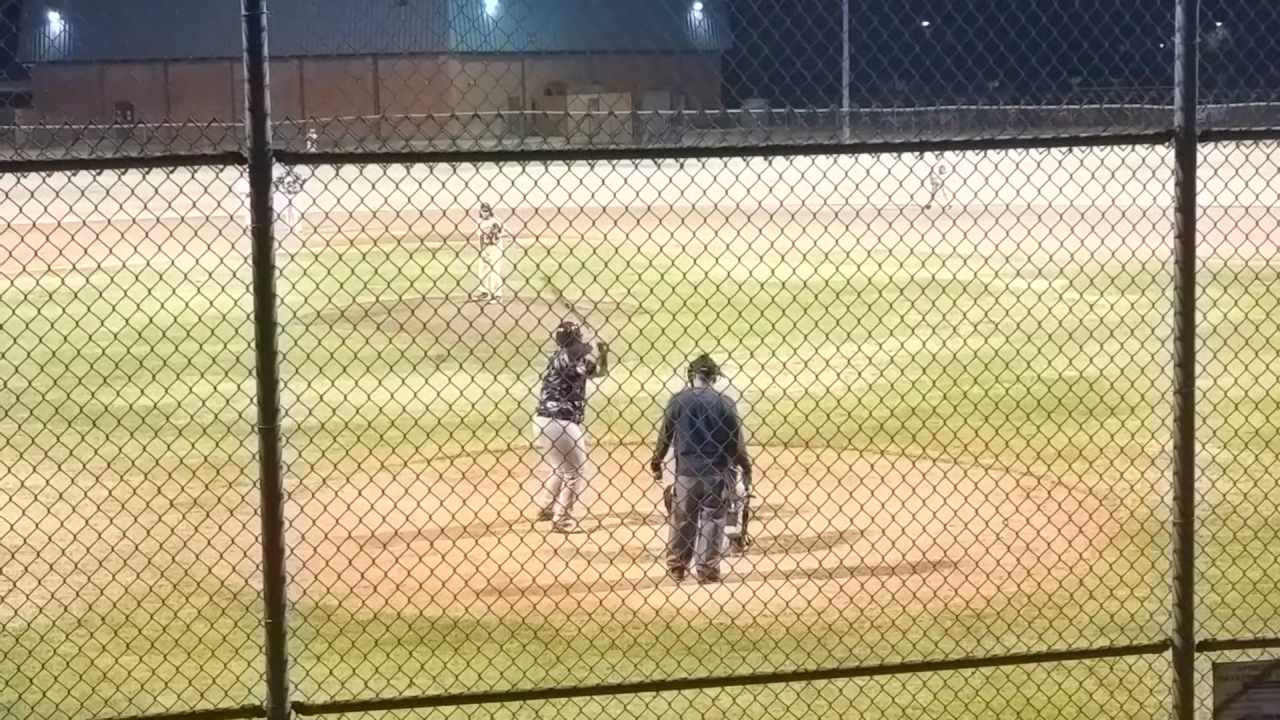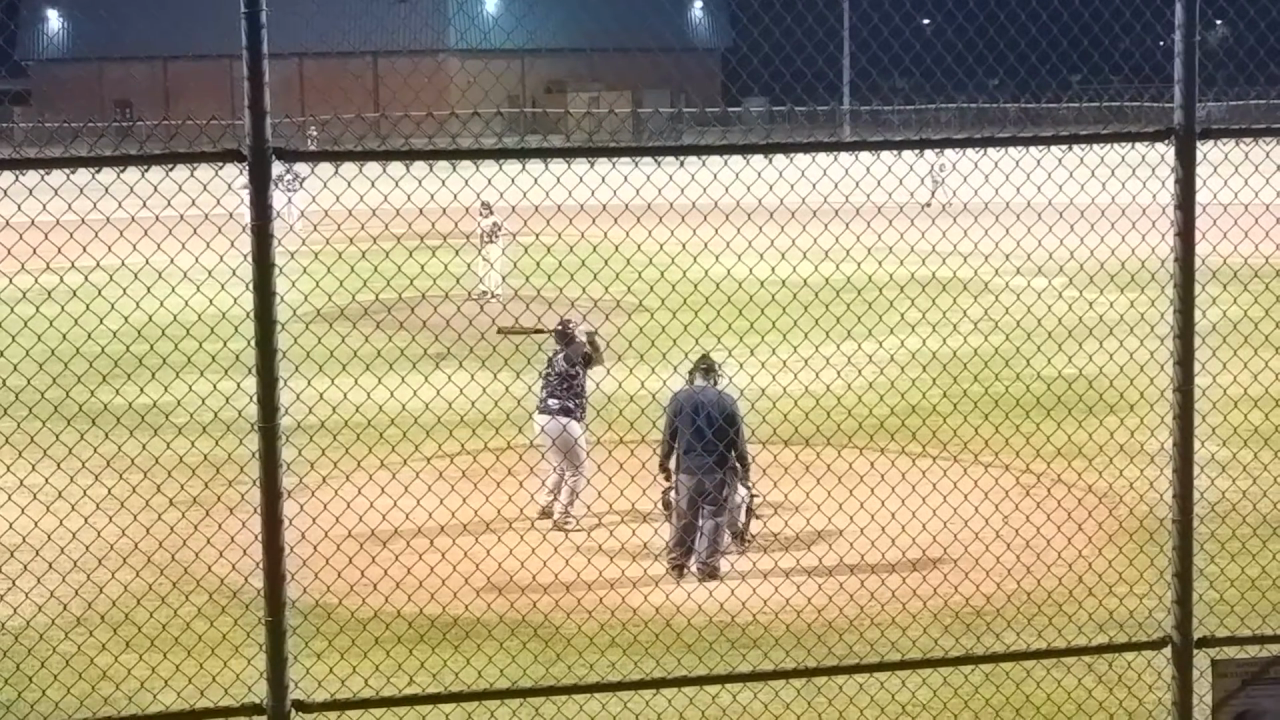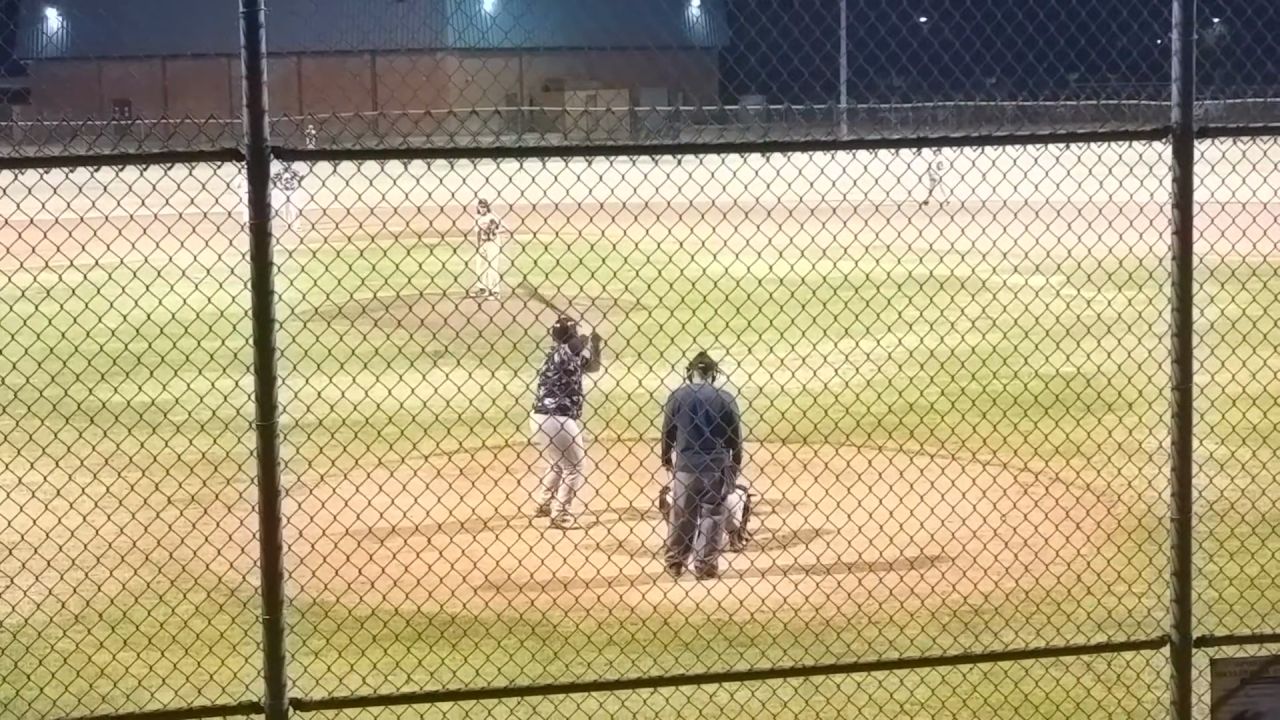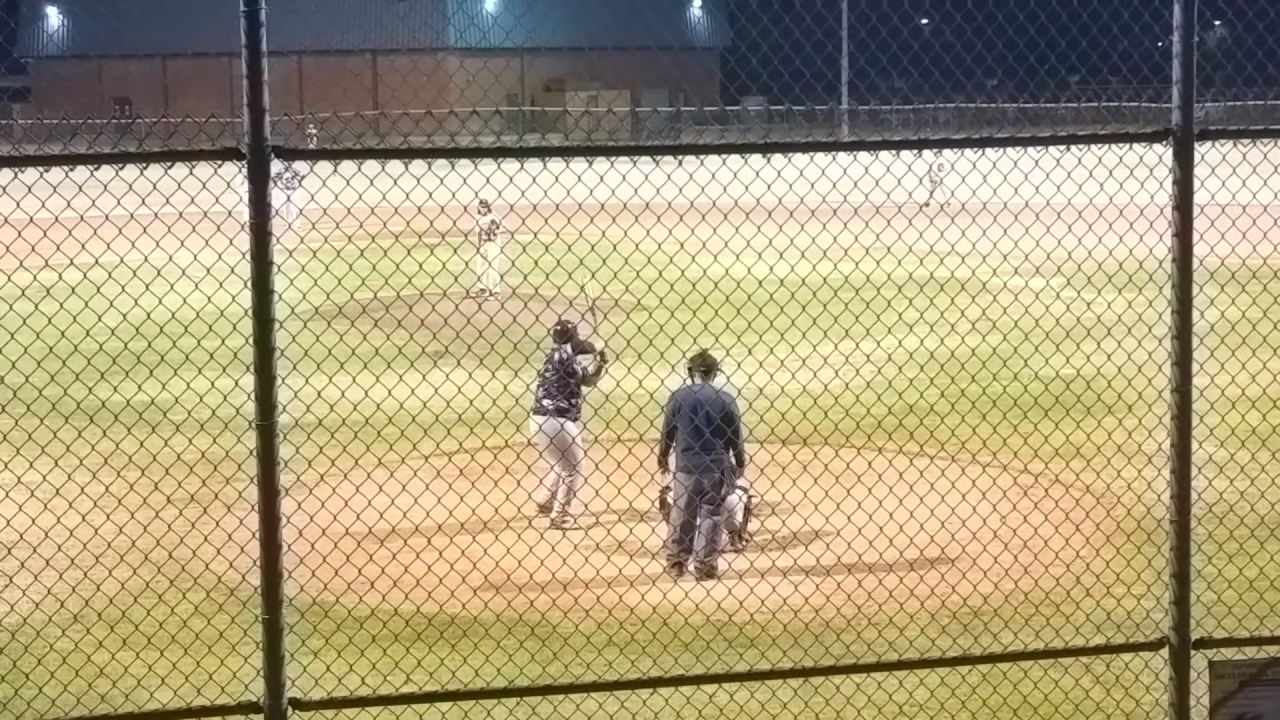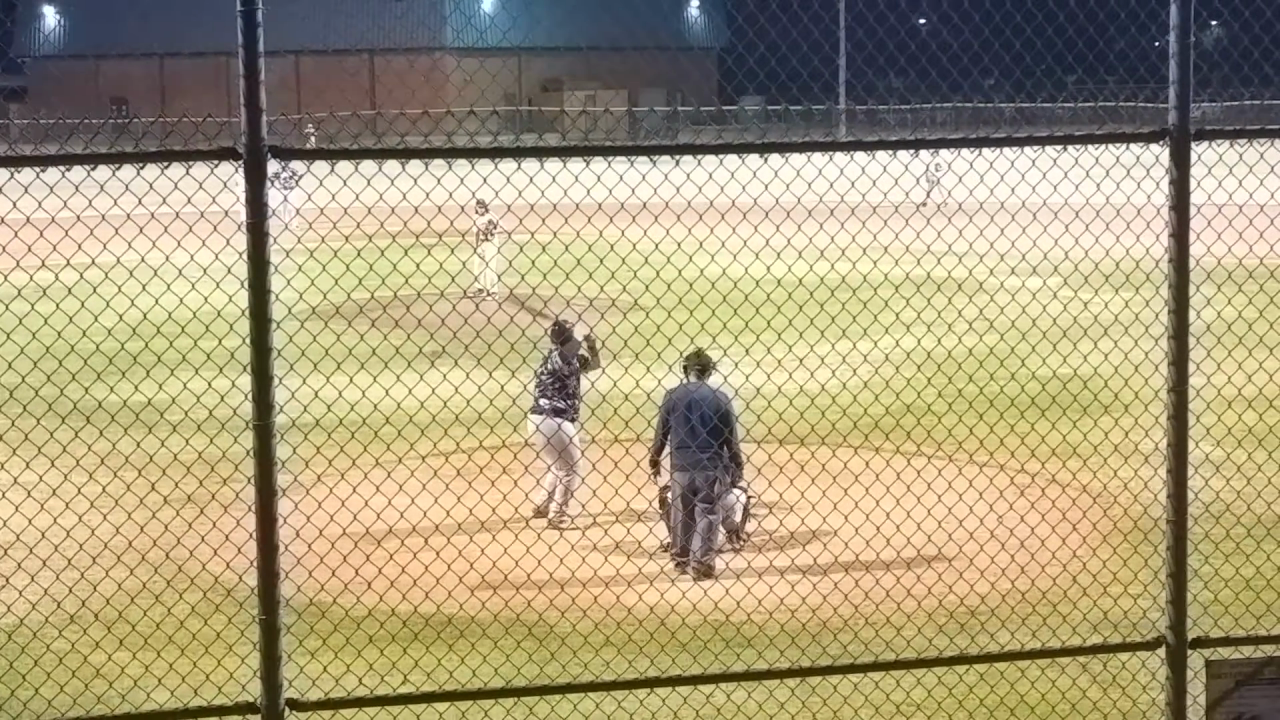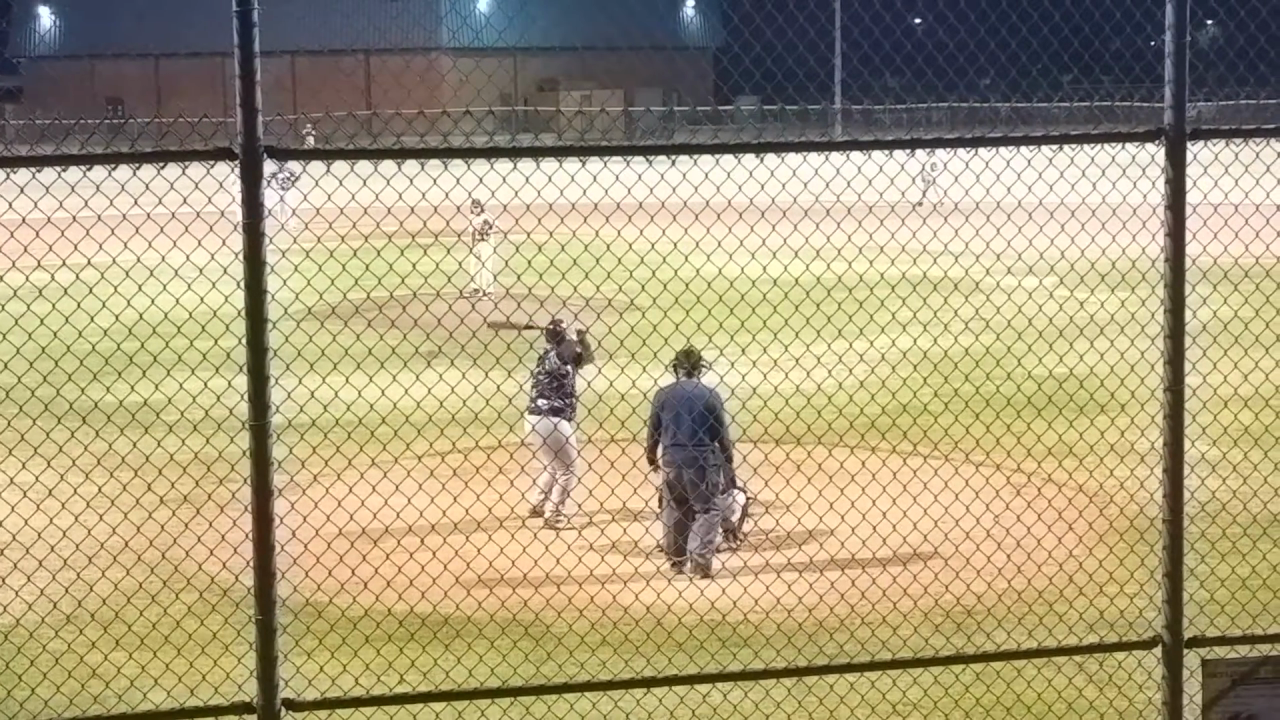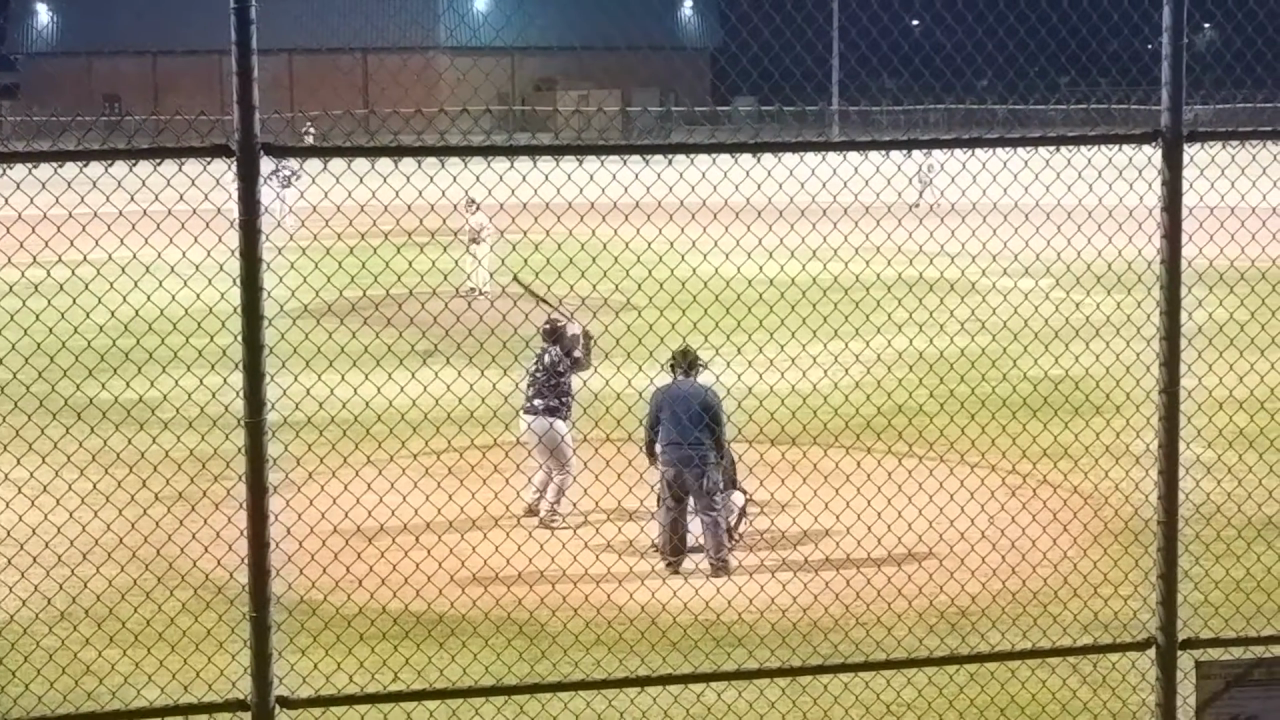
dt=0.3s
person 1, frame 1
left shoulder: (678, 400)
right shoulder: (725, 402)
left elbow: (665, 437)
right elbow: (736, 441)
left wrist: (656, 463)
right wrist: (746, 468)
left hip: (686, 470)
right hip: (717, 470)
left knee: (682, 520)
right knee: (712, 520)
left ankle: (676, 566)
right ankle: (707, 568)
person 1, frame 2
left shoulder: (679, 398)
right shoulder: (726, 400)
left elbow: (669, 437)
right elbow: (737, 439)
left wrist: (664, 464)
right wrist: (744, 467)
left hip: (687, 468)
right hip: (719, 469)
left knee: (683, 518)
right knee: (714, 518)
left ankle: (677, 564)
right ankle: (707, 567)
person 1, frame 3
left shoulder: (677, 396)
right shoulder: (725, 398)
left elbow: (667, 434)
right elbow: (735, 437)
left wrist: (666, 458)
right wrist: (736, 462)
left hip: (685, 466)
right hip: (717, 466)
left knee: (681, 516)
right knee: (712, 517)
left ankle: (675, 562)
right ankle: (705, 564)
person 1, frame 4
left shoulder: (678, 397)
right shoulder: (725, 399)
left elbow: (667, 435)
right elbow: (736, 438)
left wrist: (662, 460)
right wrist: (740, 464)
left hip: (686, 466)
right hip: (717, 467)
left knee: (681, 517)
right knee: (712, 517)
left ankle: (676, 563)
right ankle: (704, 566)
person 1, frame 5
left shoulder: (673, 396)
right shoulder: (720, 399)
left elbow: (661, 434)
right elbow: (731, 438)
left wrist: (654, 460)
right wrist: (738, 465)
left hip: (681, 465)
right hip: (712, 466)
left knee: (680, 516)
right knee: (708, 516)
left ankle: (681, 560)
right ankle: (701, 565)
person 1, frame 6
left shoulder: (663, 394)
right shoulder: (710, 395)
left elbow: (653, 432)
right elbow: (722, 435)
left wrist: (651, 457)
right wrist: (729, 463)
left hip: (672, 462)
right hip: (703, 462)
left knee: (674, 513)
right knee: (709, 512)
left ankle: (677, 560)
right ankle: (700, 560)
person 1, frame 7
left shoulder: (661, 394)
right shoulder: (708, 394)
left elbow: (650, 430)
right elbow: (719, 433)
left wrist: (650, 453)
right wrist: (720, 458)
left hip: (671, 461)
right hip: (703, 461)
left knee: (670, 513)
right knee: (712, 513)
left ankle: (672, 561)
right ankle: (718, 563)
person 2, frame 1
left shoulder: (579, 361)
right shoulder: (560, 359)
left elbow: (599, 371)
right elbow: (576, 352)
left wrist: (603, 354)
right wrist: (587, 346)
left hip: (551, 422)
right hip: (557, 423)
left knee: (559, 468)
right knee: (576, 471)
left ankle: (546, 508)
right ankle: (563, 519)
person 2, frame 2
left shoulder: (574, 357)
right shoulder: (560, 359)
left elbow: (598, 359)
right elbow: (573, 356)
left wrist: (592, 341)
right wrist: (580, 340)
left hip: (549, 420)
right hip: (559, 421)
left knee: (560, 466)
right knee: (576, 469)
left ankle: (546, 506)
right ankle: (563, 517)
person 2, frame 3
left shoulder: (570, 355)
right shoulder: (559, 354)
left elbow: (592, 366)
right elbow: (576, 346)
left wrist: (594, 344)
right wrist: (585, 337)
left hip: (547, 418)
right hip: (556, 419)
left knee: (557, 464)
right knee: (574, 467)
left ankle: (544, 505)
right ankle: (561, 515)
person 2, frame 4
left shoulder: (570, 360)
right shoulder: (559, 356)
left elbow: (590, 381)
right elbow: (579, 346)
left wrist: (600, 363)
right wrist: (594, 349)
left hip: (551, 420)
right hip: (554, 421)
left knee: (562, 465)
right knee: (573, 468)
left ankle: (546, 501)
right ankle: (561, 516)
person 2, frame 5
left shoulder: (572, 359)
right shoulder: (554, 359)
left elbow: (594, 365)
right elbow: (567, 354)
left wrist: (591, 346)
right wrist: (579, 340)
left hip: (556, 421)
right hip: (552, 421)
left knee: (558, 466)
right knee: (570, 469)
left ankle: (543, 507)
right ankle: (558, 516)
person 2, frame 6
left shoulder: (563, 357)
right shoulder: (549, 358)
left elbow: (588, 358)
right elbow: (566, 354)
left wrist: (582, 338)
right wrist: (571, 338)
left hip: (543, 421)
right hip: (549, 421)
left knee: (552, 465)
right knee: (568, 468)
left ankle: (538, 506)
right ankle: (555, 515)
person 2, frame 7
left shoulder: (560, 356)
right shoulder: (549, 355)
left elbow: (583, 364)
right elbow: (568, 348)
left wrist: (587, 343)
right wrist: (575, 332)
left hip: (538, 420)
right hip: (546, 420)
left knee: (548, 464)
right knee: (563, 468)
left ankle: (533, 505)
right ankle: (550, 515)
